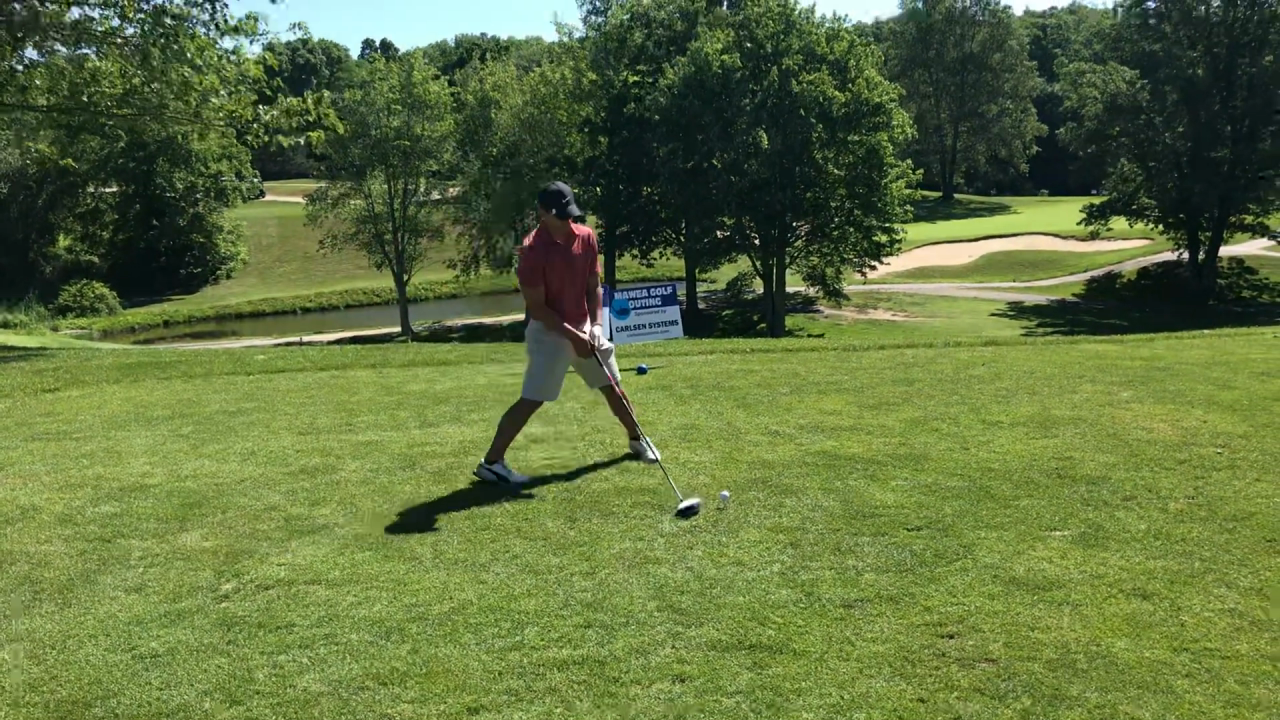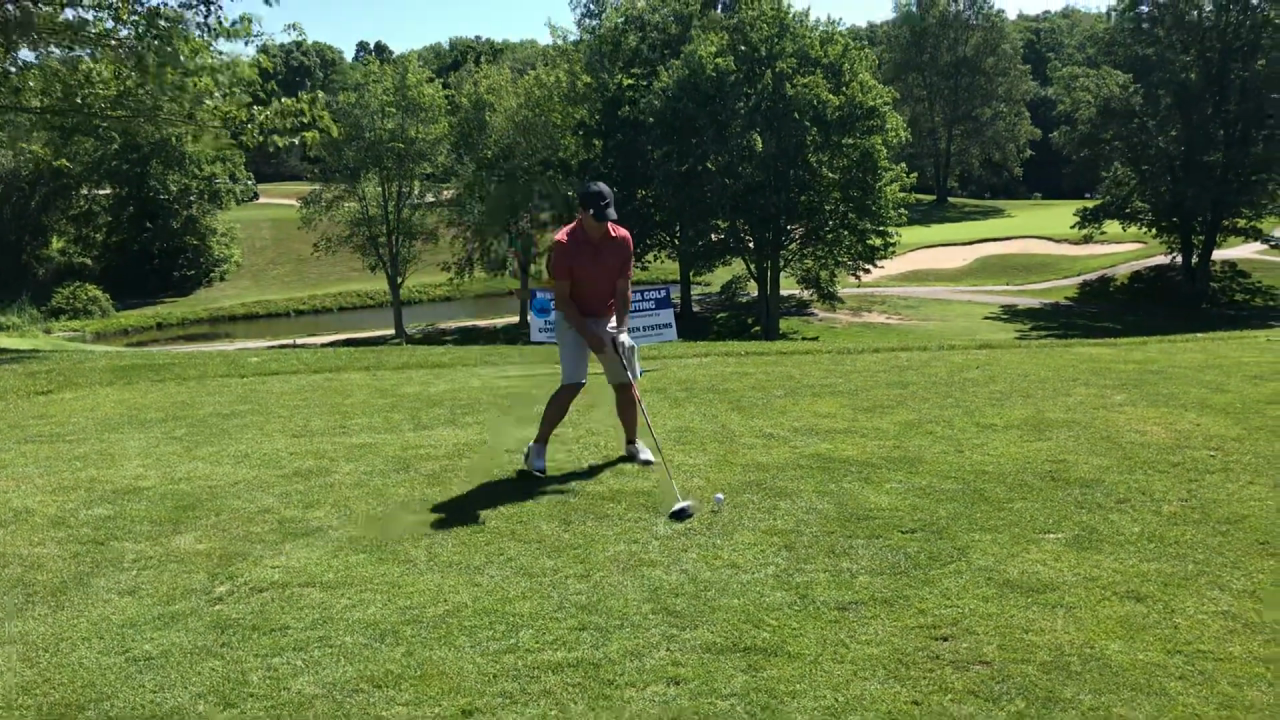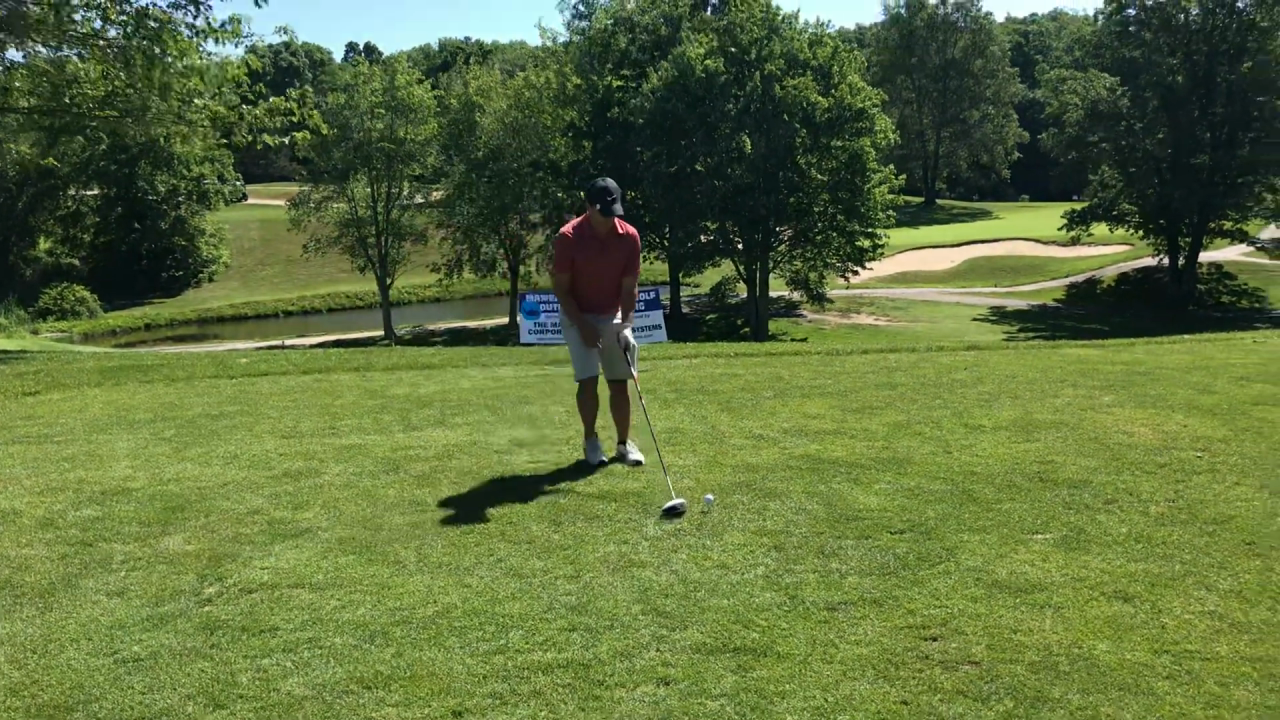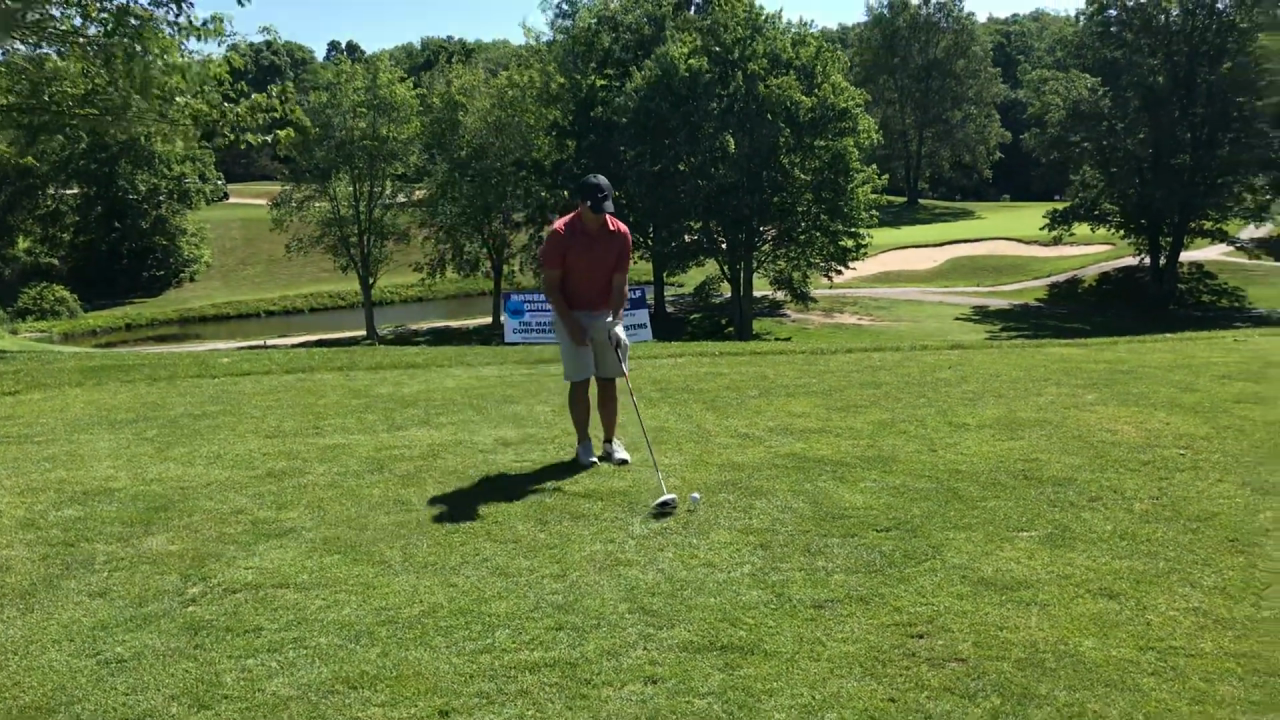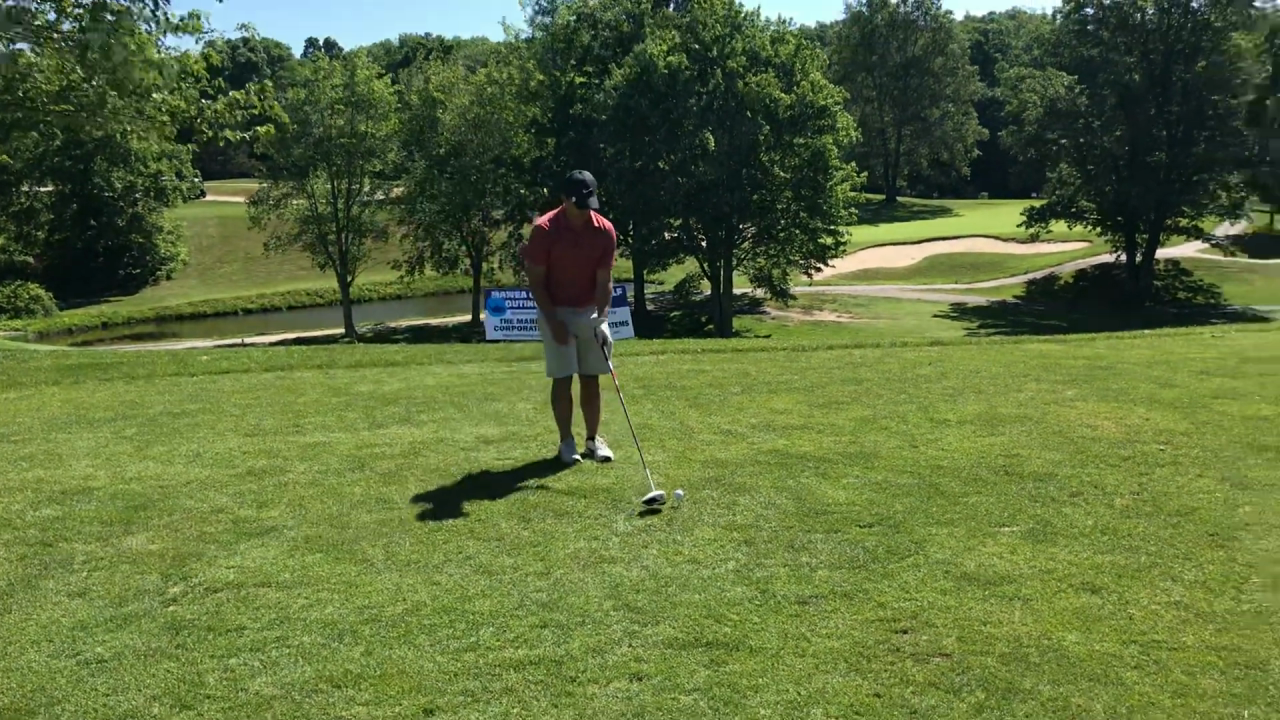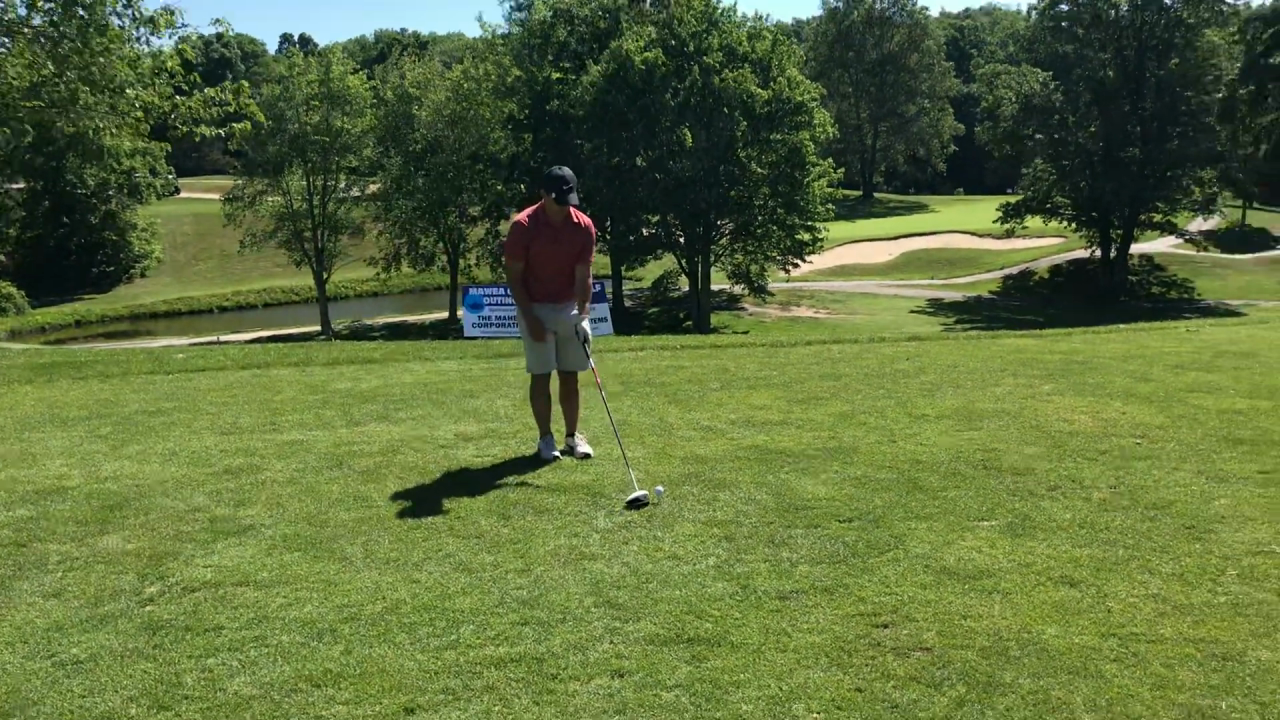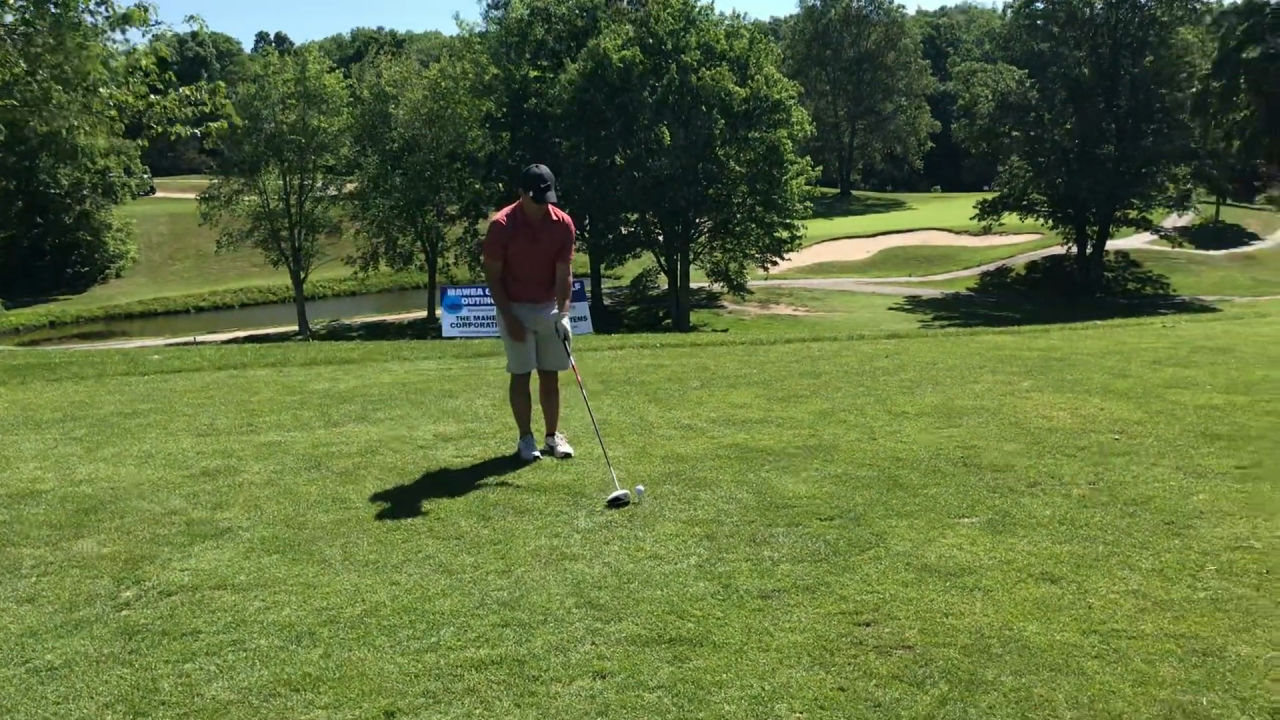
dt=0.2s
person 1, frame 1
left shoulder: (585, 237)
right shoulder: (533, 250)
left elbow: (594, 286)
right elbow: (538, 307)
left wrist: (594, 325)
right wrist: (573, 335)
left hip: (585, 326)
right hip: (550, 332)
left knee: (611, 386)
right knee: (533, 399)
left ankle: (637, 439)
right ankle: (492, 463)
person 1, frame 2
left shoulder: (623, 239)
right shoulder: (564, 244)
left elbow: (623, 289)
right elbow: (562, 299)
left wrist: (621, 328)
right wrist: (587, 333)
left hip: (610, 321)
right hip: (573, 323)
left knee: (625, 384)
right knee: (571, 386)
left ankle: (633, 442)
right ankle: (539, 445)
person 1, frame 3
left shoulder: (630, 236)
right shoulder: (568, 237)
left elbow: (629, 287)
right elbow: (561, 289)
left wrist: (625, 325)
right wrist: (583, 325)
left hip: (614, 317)
right hip: (578, 318)
left knee: (619, 383)
right knee: (588, 379)
left ankle: (624, 443)
right ankle: (590, 439)
person 1, frame 4
left shoulder: (621, 234)
right shoulder: (560, 234)
left elbow: (620, 284)
right elbow: (551, 285)
left wrist: (616, 322)
right wrist: (571, 323)
left hip: (606, 315)
right hip: (571, 316)
left knee: (608, 382)
right knee: (580, 382)
left ankle: (610, 442)
right ankle: (584, 443)
person 1, frame 5
left shoulder: (605, 230)
right shoulder: (544, 229)
left elbow: (604, 280)
right elbow: (536, 281)
left wrist: (603, 319)
right wrist: (554, 320)
left hip: (590, 312)
right hip: (556, 313)
left knee: (591, 379)
right knee: (562, 379)
left ankle: (593, 439)
right ankle: (566, 440)
person 1, frame 6
left shoulder: (584, 226)
right shoulder: (523, 226)
left elbow: (584, 276)
right elbow: (514, 277)
left wrist: (584, 316)
right wrist: (530, 318)
left hip: (569, 308)
right hip: (534, 309)
left knee: (569, 376)
right knee: (540, 375)
left ankle: (572, 436)
right ankle: (545, 437)
person 1, frame 7
left shoulder: (563, 224)
right shoulder: (502, 225)
left elbow: (564, 274)
right elbow: (493, 277)
left wrist: (564, 313)
right wrist: (509, 318)
left hip: (549, 308)
right hip: (515, 309)
left knee: (550, 375)
right knee: (520, 375)
left ankle: (553, 435)
right ankle: (525, 438)
